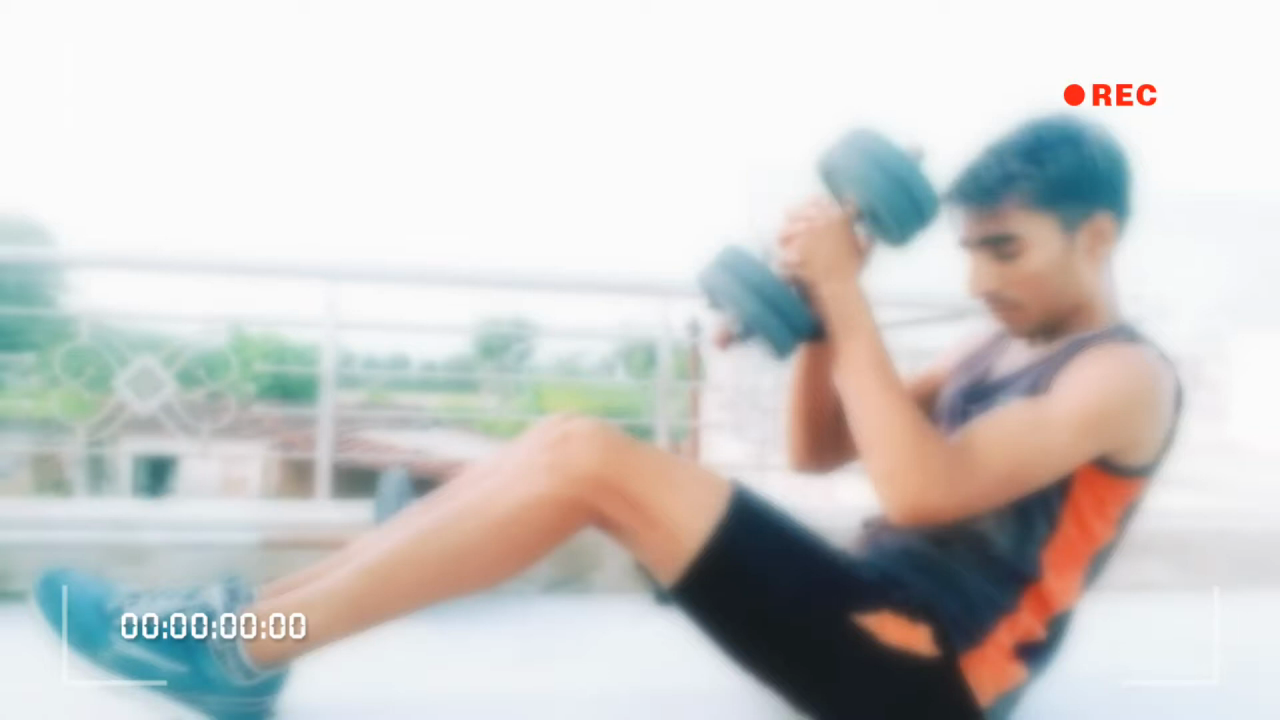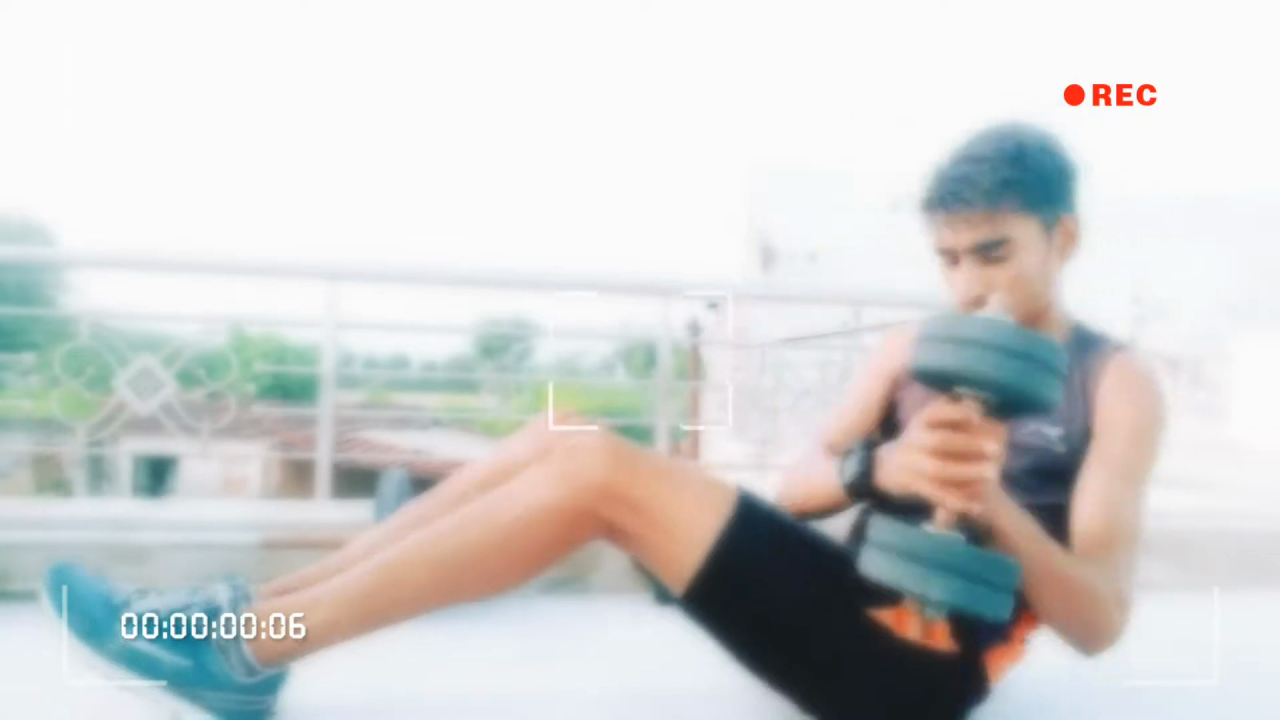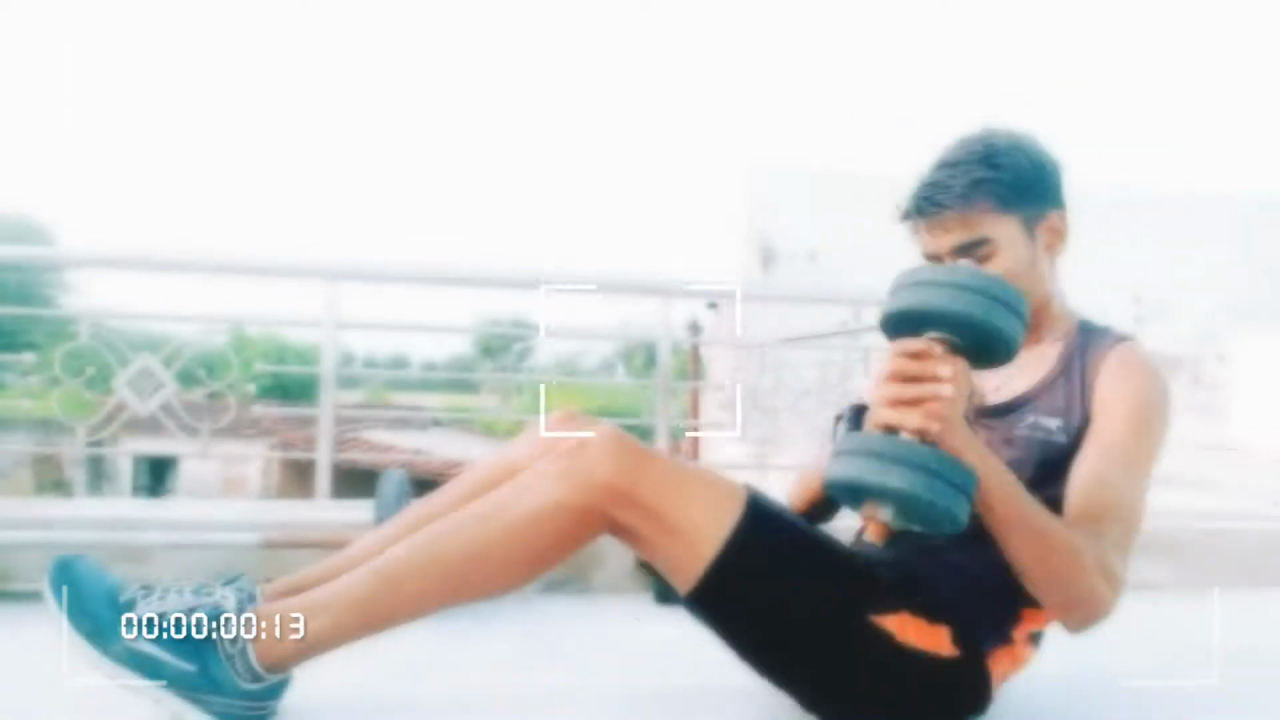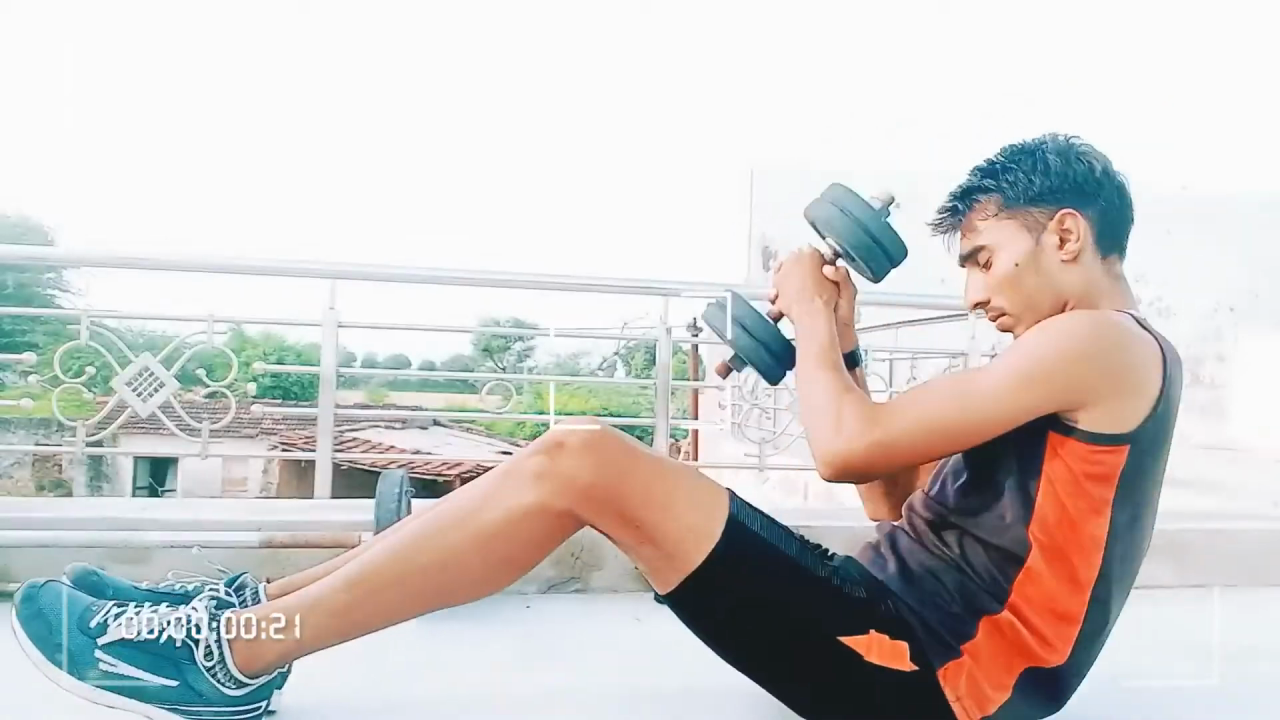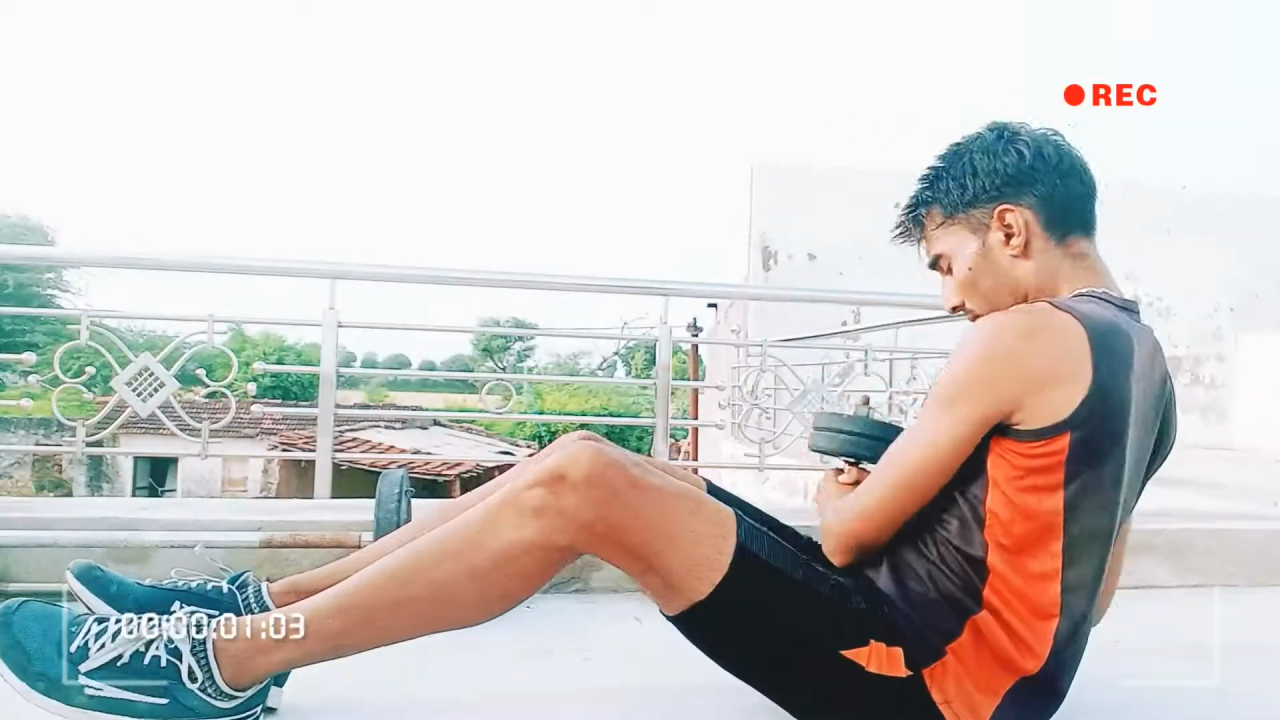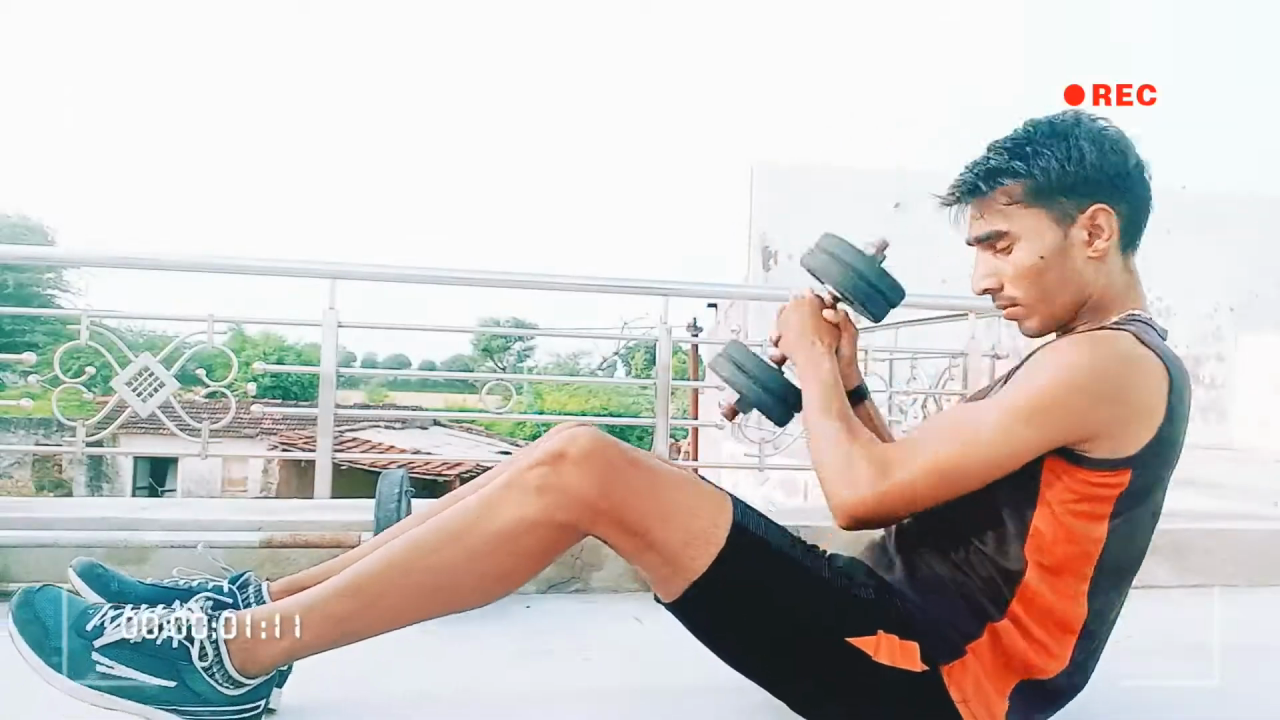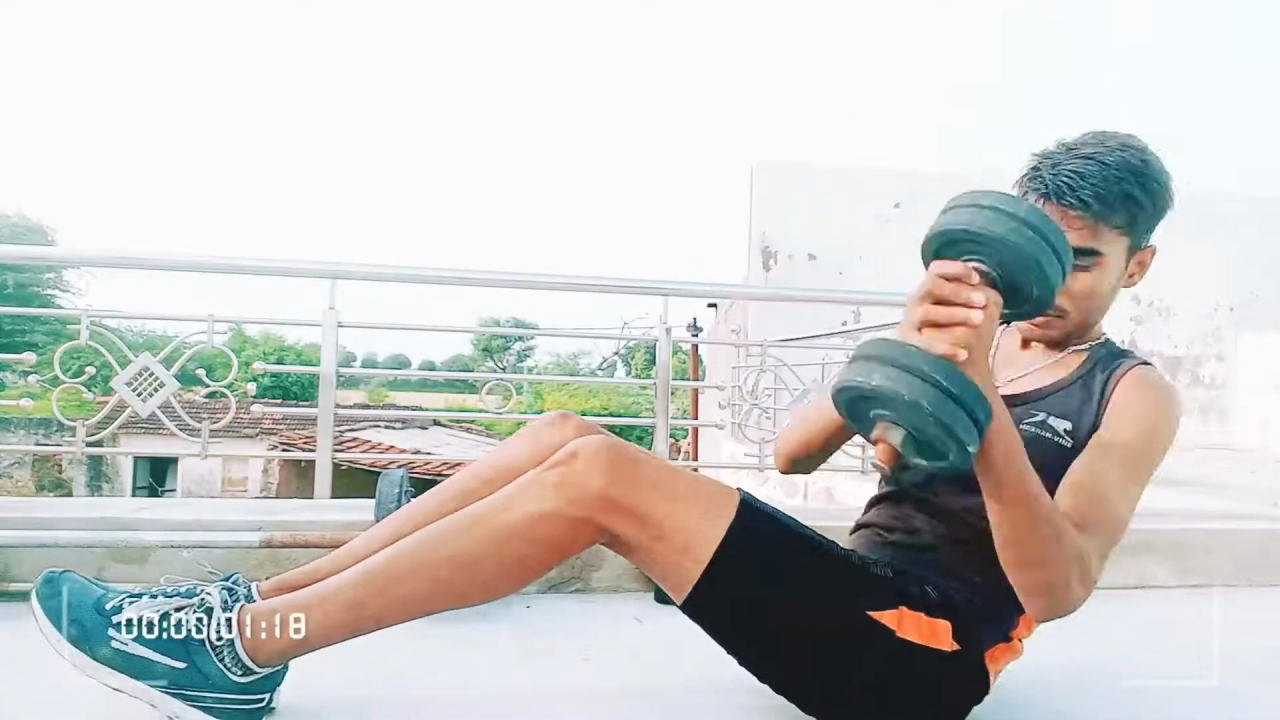
dt=0.3s
person 1, frame 1
left shoulder: (1125, 377)
right shoulder: (997, 351)
left elbow: (924, 491)
right elbow: (818, 451)
left wrist: (845, 295)
right wrist: (814, 321)
right hip: (866, 620)
left knee: (588, 456)
right knee: (567, 445)
right ankle: (254, 615)
person 1, frame 2
left shoulder: (1115, 386)
right shoulder: (920, 354)
left elbow: (1100, 620)
right elbow: (800, 490)
left wrist: (997, 515)
right wrist: (874, 471)
right hip: (852, 606)
left knee: (595, 472)
right knee: (557, 442)
right ankle: (255, 611)
person 1, frame 3
left shoulder: (1117, 371)
right shoulder: (934, 352)
left elbow: (1088, 591)
right elbow: (806, 491)
left wrist: (974, 451)
right wrist: (872, 438)
right hip: (867, 607)
left knee: (604, 465)
right knee: (568, 448)
right ankle: (257, 610)
person 1, frame 4
left shoulder: (1107, 346)
right shoulder: (1067, 366)
left elbow: (845, 447)
right elbow: (898, 495)
left wrist: (814, 318)
right wrist: (832, 335)
right hip: (881, 619)
left knee: (581, 461)
right knee: (576, 463)
right ankle: (252, 606)
person 1, frame 5
left shoulder: (1026, 341)
right shoulder: (1136, 362)
left elbow: (851, 534)
right elbow: (1093, 578)
left wrist: (842, 499)
left knee: (578, 493)
right knee: (586, 461)
right ankle: (260, 606)
person 1, frame 6
left shoulder: (1103, 364)
right shoulder: (1126, 368)
left elbow: (860, 494)
left wrist: (818, 368)
right wrist: (848, 397)
left knee: (582, 472)
right knee: (577, 458)
right ankle: (259, 603)
person 1, frame 7
left shoulder: (1133, 401)
right shoulder: (941, 335)
left elbow: (1050, 585)
right elbow: (792, 452)
left wrist: (982, 395)
right hip: (854, 603)
left knee: (595, 474)
right knee: (561, 438)
right ankle: (255, 603)
